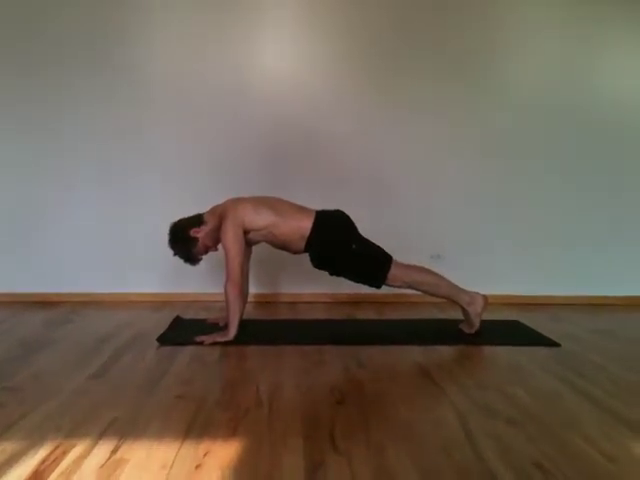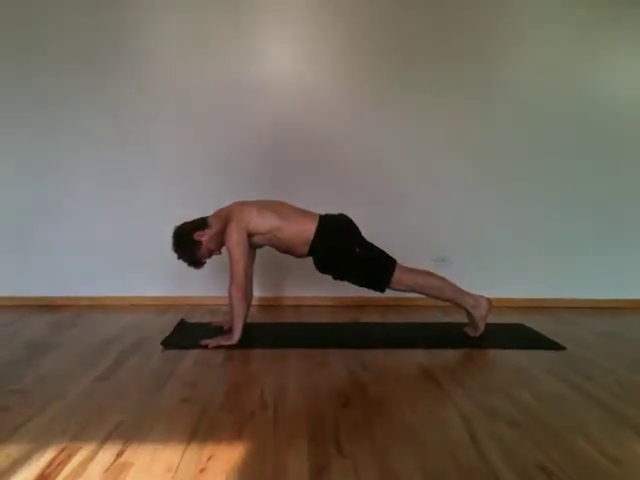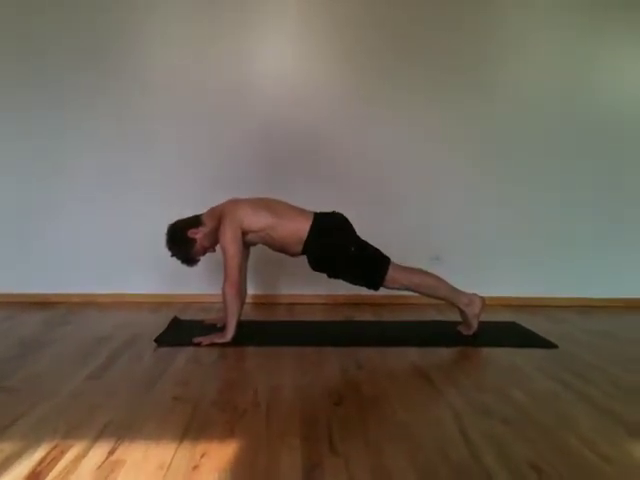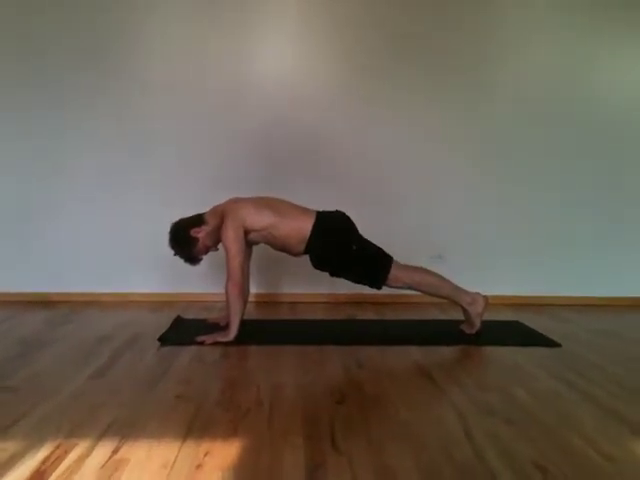
dt=0.5s
person 1, frame 1
left shoulder: (228, 224)
right shoulder: (234, 216)
left elbow: (234, 280)
right elbow: (242, 273)
left wrist: (230, 330)
right wrist: (233, 315)
left hip: (329, 236)
right hip: (326, 231)
left knee: (395, 275)
right knee: (395, 273)
left ankle: (468, 299)
right ankle: (467, 300)
person 1, frame 2
left shoulder: (233, 227)
right shoulder: (237, 219)
left elbow: (238, 283)
right elbow: (246, 277)
left wrist: (235, 334)
right wrist: (237, 318)
left hip: (332, 240)
right hip: (329, 234)
left knee: (399, 279)
right knee: (399, 276)
left ankle: (472, 302)
right ankle: (471, 303)
person 1, frame 3
left shoulder: (227, 225)
right shoulder: (232, 216)
left elbow: (232, 282)
right elbow: (240, 274)
left wrist: (228, 332)
right wrist: (230, 316)
left hip: (327, 238)
right hip: (324, 233)
left knee: (393, 277)
right knee: (393, 275)
left ankle: (466, 301)
right ankle: (464, 302)
person 1, frame 4
left shoulder: (229, 224)
right shoulder: (234, 215)
left elbow: (235, 280)
right elbow: (243, 274)
left wrist: (231, 331)
right wrist: (233, 315)
left hip: (329, 237)
right hip: (326, 231)
left knee: (395, 276)
right knee: (395, 274)
left ankle: (468, 299)
right ankle: (467, 300)
